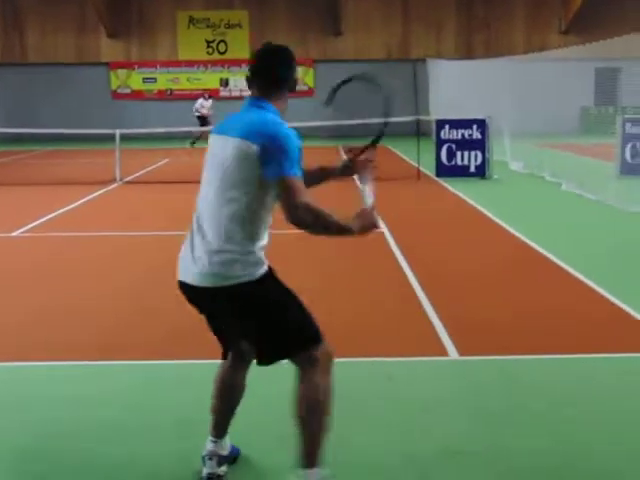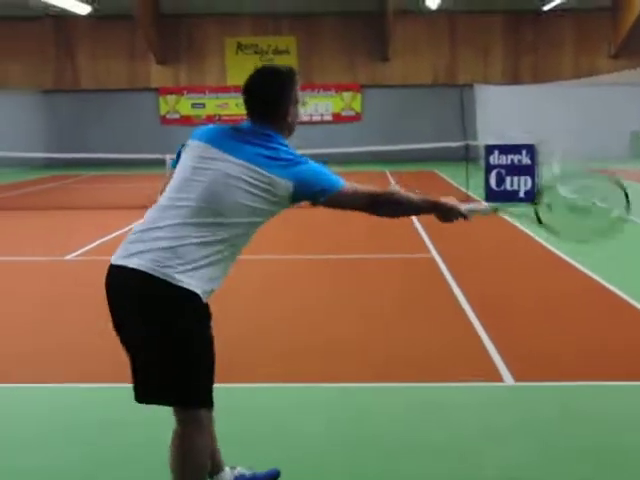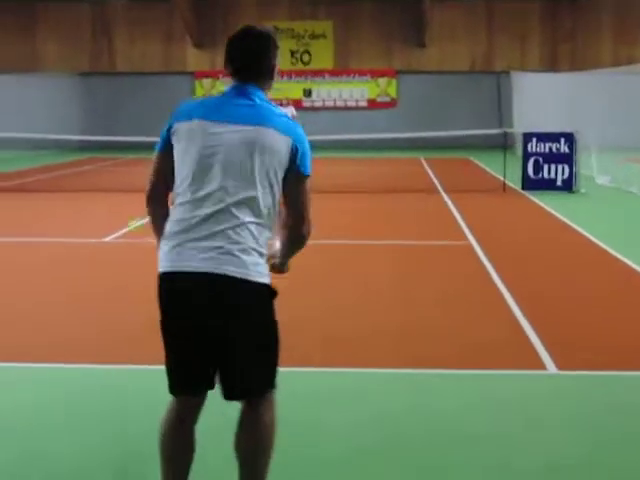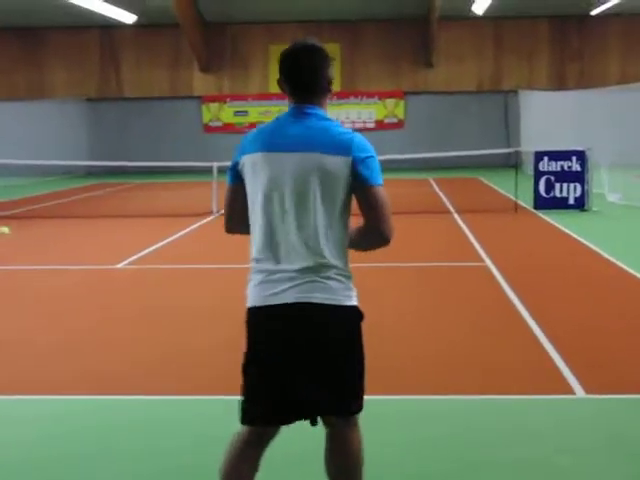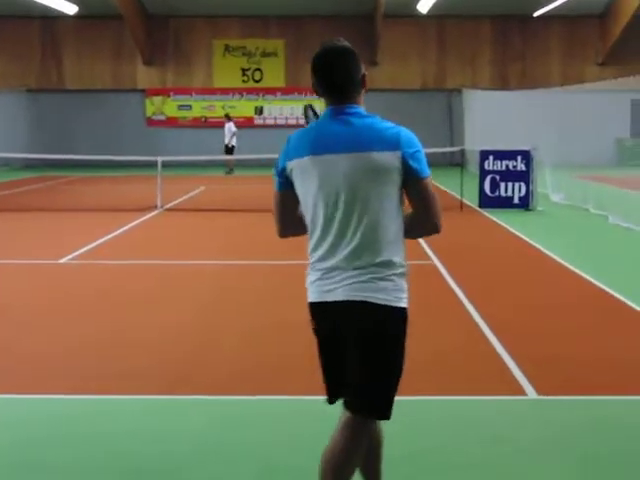
dt=0.5s
person 1, frame 1
left shoulder: (231, 123)
right shoulder: (276, 132)
right elbow: (296, 211)
left wrist: (338, 169)
right wrist: (353, 227)
left hip: (197, 273)
right hip: (236, 274)
left knee: (240, 352)
right knee: (316, 360)
person 1, frame 2
left shoulder: (203, 136)
right shoulder: (292, 170)
right elbow: (372, 200)
right wrist: (434, 205)
left hip: (126, 270)
right hip: (173, 287)
left knee: (192, 398)
right knee: (192, 412)
person 1, frame 3
left shoulder: (185, 115)
right shoulder: (287, 131)
left elbow: (155, 199)
right elbow: (299, 224)
right wrist: (280, 260)
left hip: (177, 271)
right hip: (241, 277)
left knee: (186, 398)
right knee: (258, 399)
person 1, frame 4
left shoulder: (251, 144)
right shoulder: (351, 146)
left elbow: (233, 222)
right elbow: (381, 232)
left hip: (266, 301)
right hip: (328, 301)
left knee: (256, 429)
right knee: (342, 422)
person 1, frame 5
left shoulder: (295, 147)
right shoulder: (397, 140)
left elbow: (286, 227)
right elbow: (431, 221)
left hip: (324, 295)
right hip: (379, 297)
left knee: (356, 404)
right knee: (362, 418)
